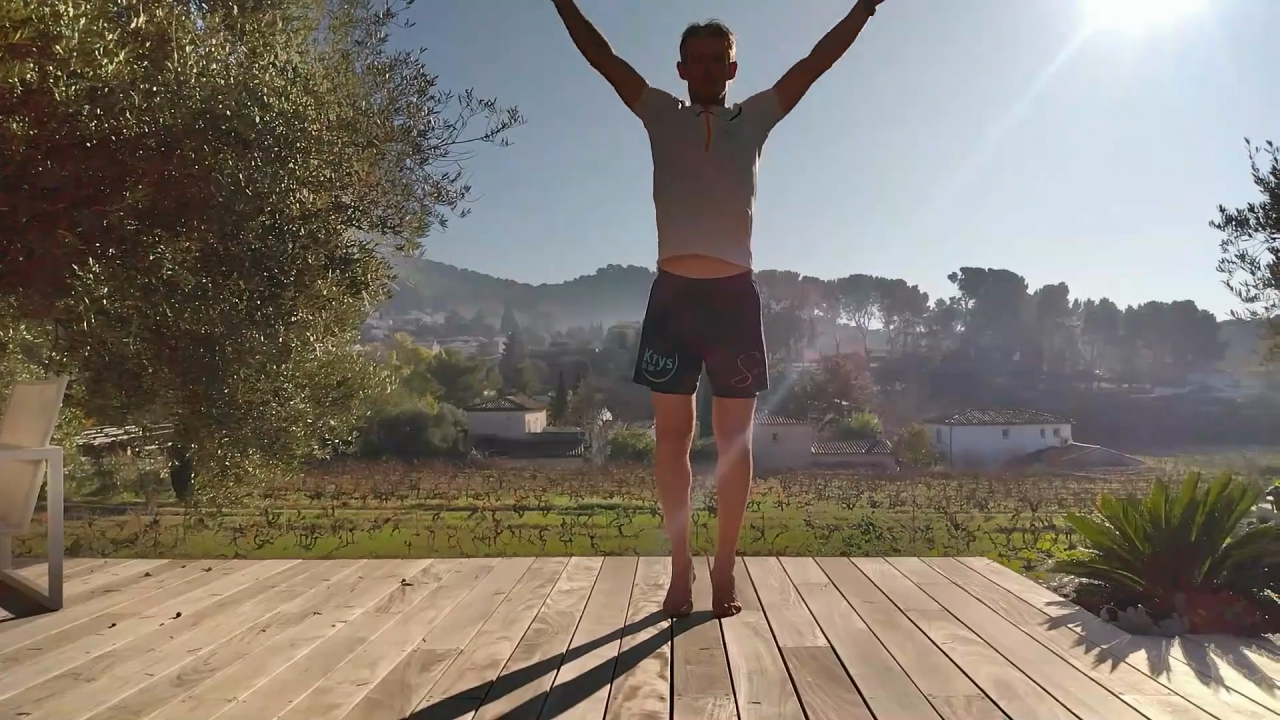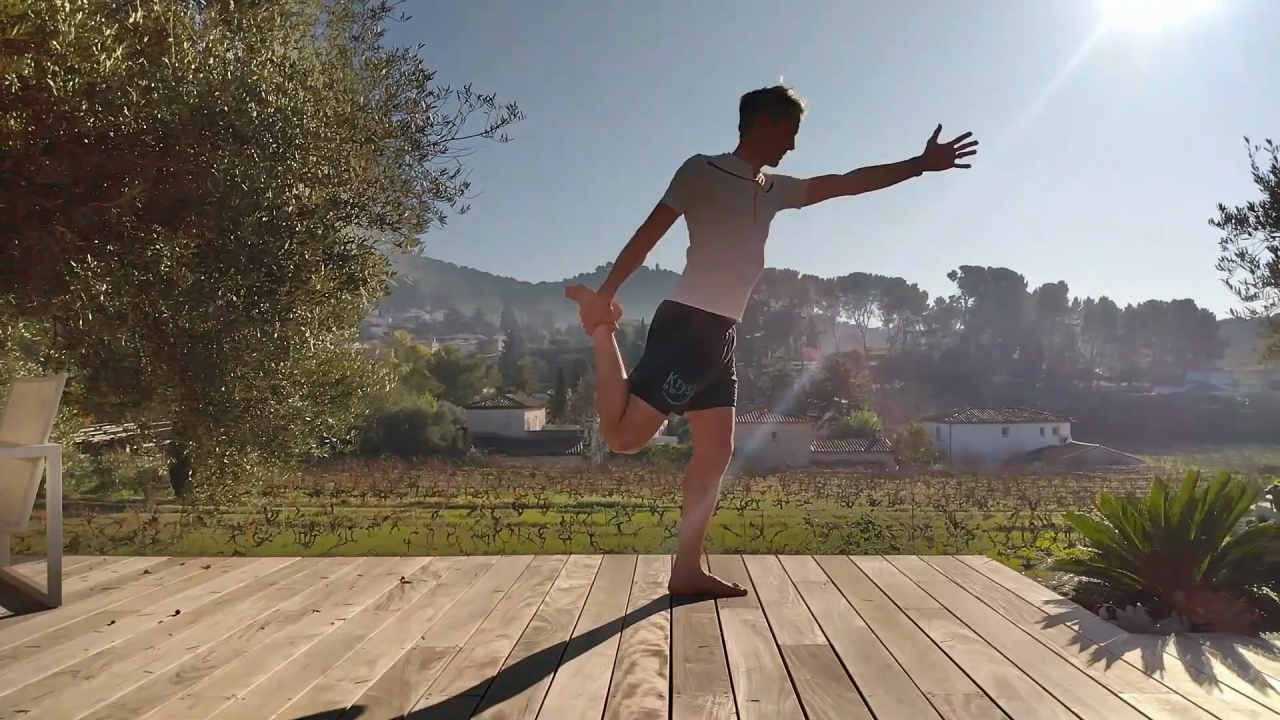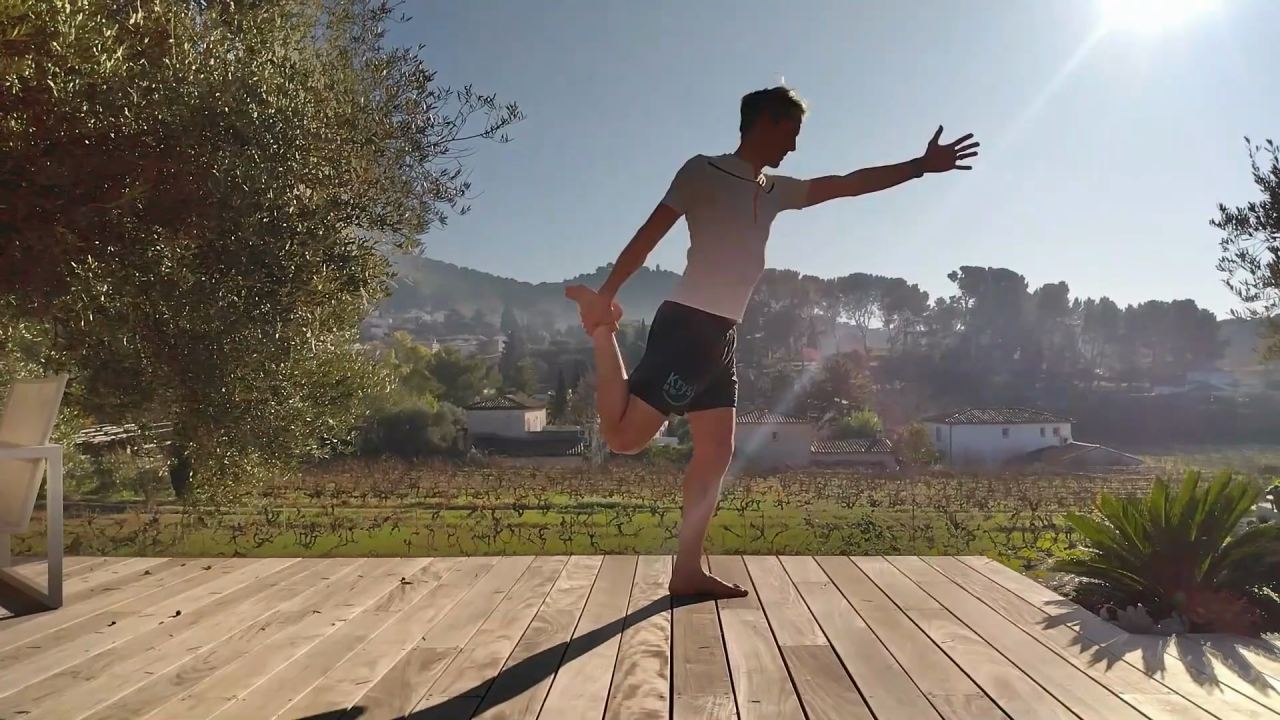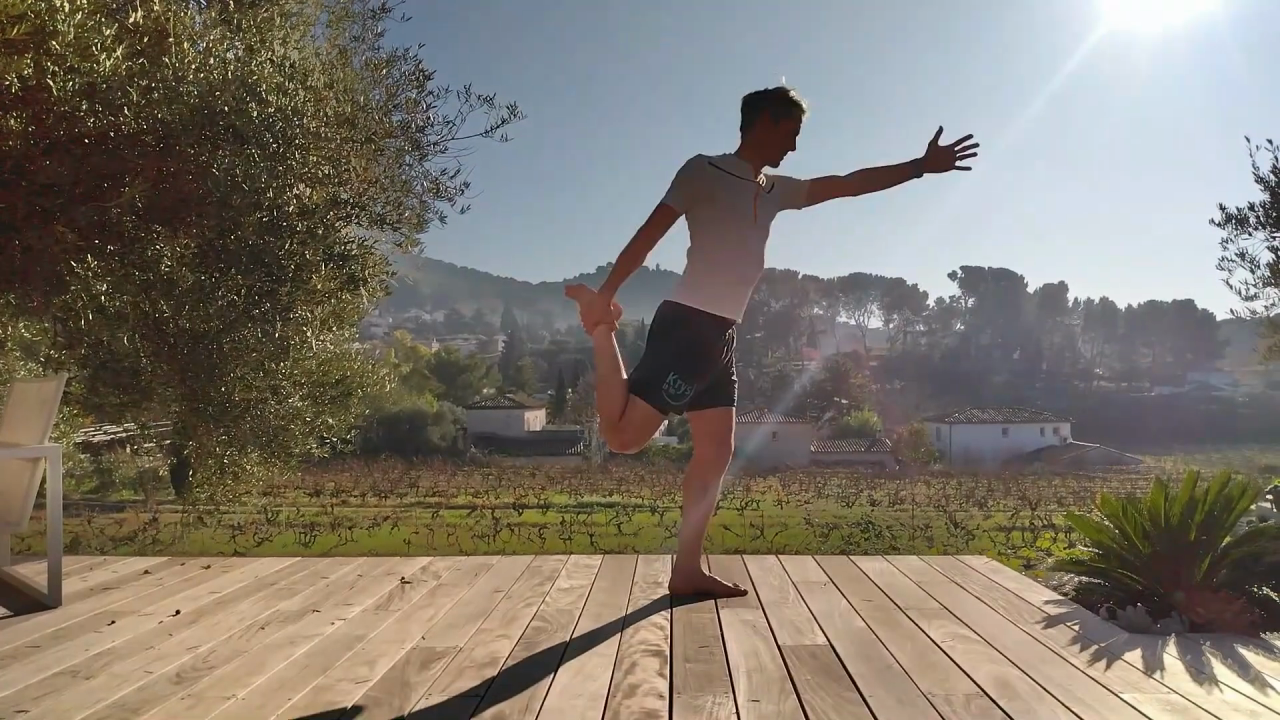
dt=0.2s
person 1, frame 1
left shoulder: (753, 119)
right shoulder: (661, 115)
left elbow: (818, 60)
right elbow: (602, 57)
left hip: (733, 295)
right hip: (673, 294)
left knee: (733, 437)
right knee: (673, 434)
left ankle: (724, 569)
right ankle: (681, 570)
person 1, frame 2
left shoulder: (775, 188)
right shoulder: (703, 171)
left elbow: (849, 182)
right elbow: (649, 232)
left wrist: (921, 163)
right wrist: (604, 297)
left hip: (719, 334)
right hip: (688, 325)
left knee: (715, 452)
right knee: (623, 435)
left ankle: (687, 570)
person 1, frame 3
left shoulder: (775, 191)
right shoulder: (704, 172)
left elbow: (849, 184)
right elbow: (649, 234)
left wrist: (921, 166)
right wrist: (605, 297)
left hip: (720, 336)
right hip: (688, 326)
left knee: (716, 453)
right knee: (623, 435)
left ankle: (688, 570)
person 1, frame 4
left shoulder: (775, 190)
right shoulder: (704, 171)
left elbow: (849, 184)
right elbow: (648, 235)
left wrist: (920, 166)
right wrist: (605, 296)
left hip: (719, 335)
right hip: (688, 325)
left knee: (715, 452)
right knee: (623, 435)
left ankle: (688, 569)
